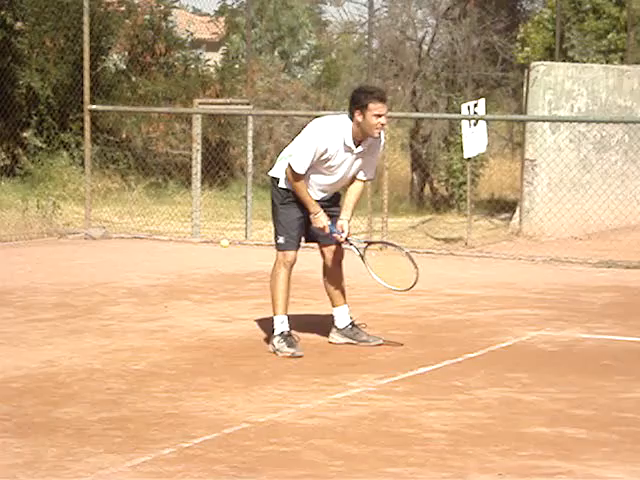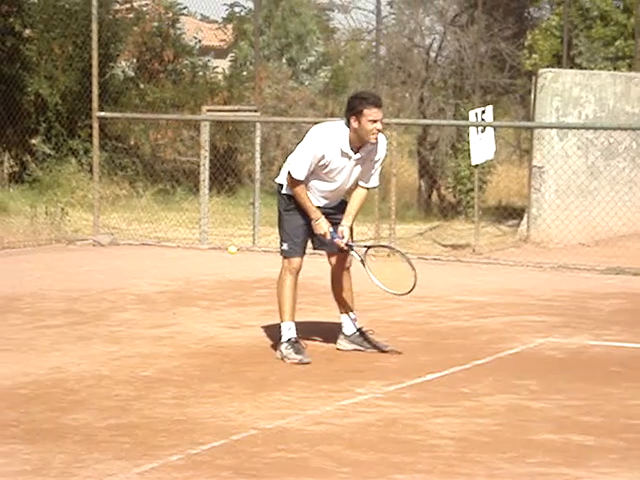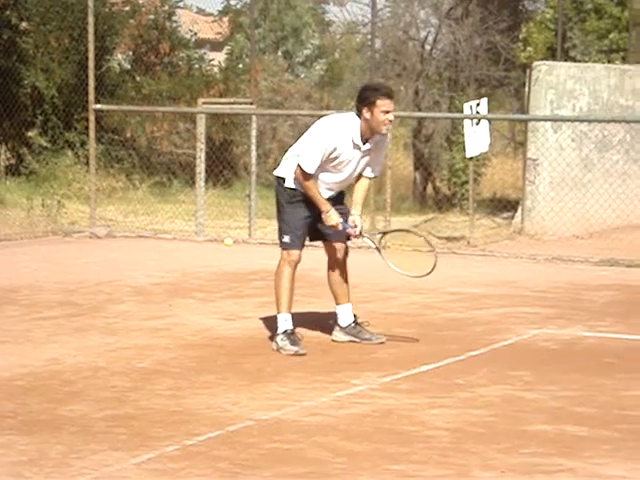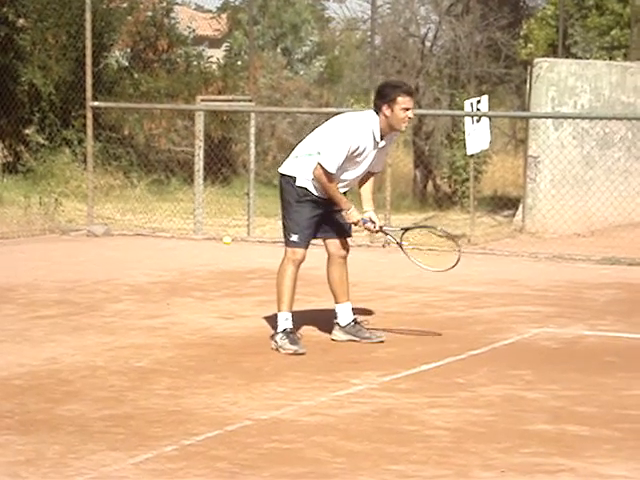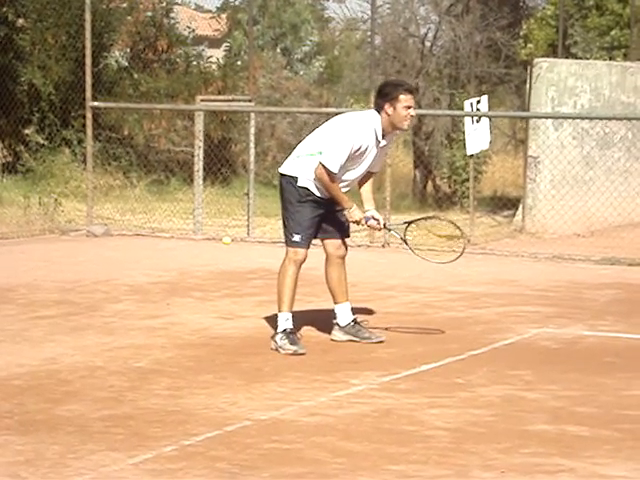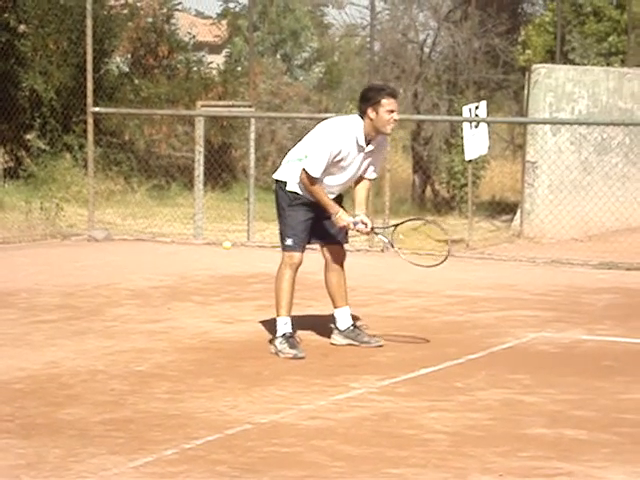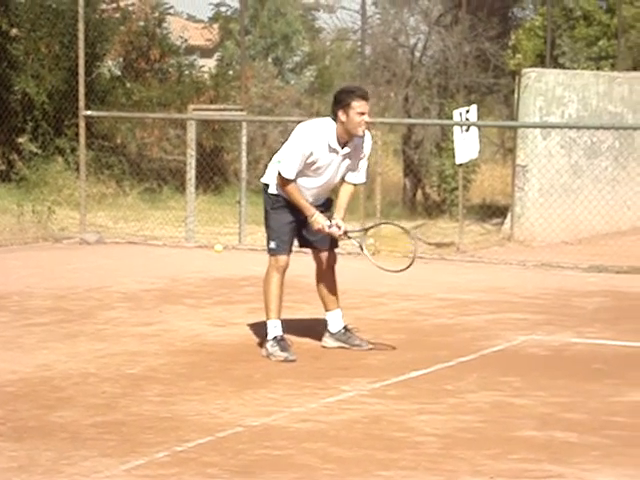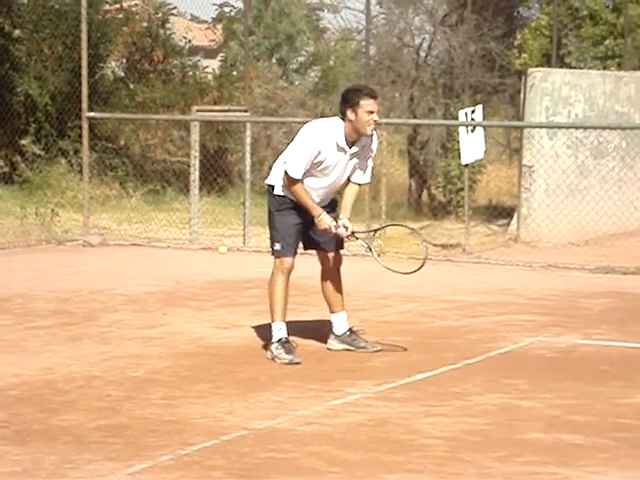
dt=0.3s
person 1, frame 1
left shoulder: (377, 139)
right shoulder: (324, 132)
left elbow: (359, 178)
right elbow: (294, 176)
left wrist: (345, 217)
right wrist: (315, 212)
left hip: (327, 193)
right hip: (290, 187)
left knee: (334, 254)
right knee: (287, 256)
left ankle: (342, 325)
right ankle: (280, 332)
person 1, frame 2
left shoulder: (378, 145)
right shoulder: (322, 138)
left elbow: (363, 186)
right elbow: (294, 181)
left wrist: (346, 223)
right wrist: (316, 217)
left hip: (333, 199)
right hip: (296, 195)
left knee: (342, 262)
right knee: (292, 263)
left ankle: (350, 332)
right ankle: (288, 339)
person 1, frame 3
left shoulder: (380, 138)
right shoulder: (332, 131)
left elbow: (365, 175)
right elbow: (303, 175)
left wrist: (355, 213)
right wrist: (326, 210)
left hip: (330, 191)
right hip: (295, 186)
left knee: (339, 252)
right knee: (291, 255)
left ankle: (345, 323)
right ankle: (284, 330)
person 1, frame 4
left shoulder: (388, 135)
right shoulder: (352, 129)
left elbow: (369, 172)
right elbow: (321, 173)
left wrist: (368, 209)
right wrist: (347, 208)
left hip: (332, 188)
right hip: (302, 181)
left knee: (340, 251)
right knee: (295, 253)
left ankle: (345, 322)
right ankle: (283, 330)
person 1, frame 5
left shoulder: (387, 134)
right shoulder: (355, 128)
left elbow: (367, 171)
right elbow: (322, 172)
left wrist: (369, 207)
right wrist: (349, 207)
left hip: (330, 188)
right hip: (302, 182)
left knee: (338, 251)
right knee: (297, 253)
left ankle: (344, 322)
right ankle: (283, 330)
person 1, frame 6
left shoulder: (381, 140)
right shoulder: (336, 133)
left elbow: (364, 176)
right elbow: (307, 178)
left wrist: (360, 212)
right wrist: (336, 212)
left hip: (328, 193)
right hip: (295, 188)
left knee: (336, 256)
right knee: (292, 257)
left ankle: (344, 327)
right ankle: (283, 334)
person 1, frame 7
left shoulder: (364, 142)
right shoulder: (309, 134)
left elbow: (350, 181)
right elbow: (284, 180)
left wrist: (338, 217)
right wrist: (311, 214)
left hip: (318, 198)
right hip: (282, 193)
left knee: (327, 260)
right knee: (280, 261)
left ankle: (335, 329)
right ankle: (273, 336)
person 1, frame 8
left shoulder: (370, 141)
right shoulder: (316, 134)
left elbow: (355, 181)
right elbow: (291, 181)
left wrist: (344, 217)
right wrist: (318, 215)
left hip: (323, 199)
right hip: (286, 194)
left knee: (332, 261)
right knee: (284, 263)
left ankle: (340, 331)
right ankle: (278, 339)
